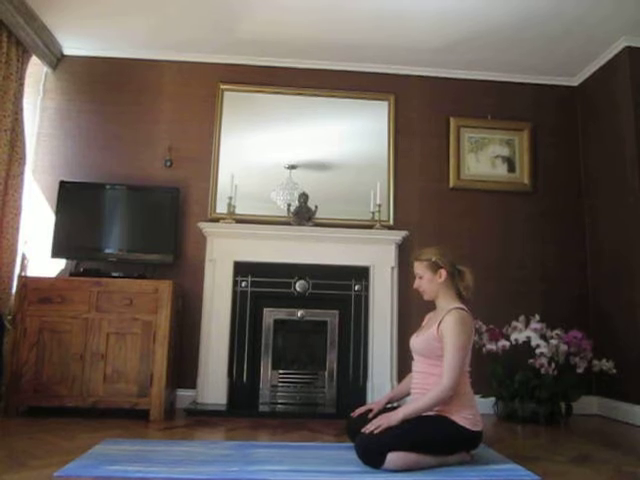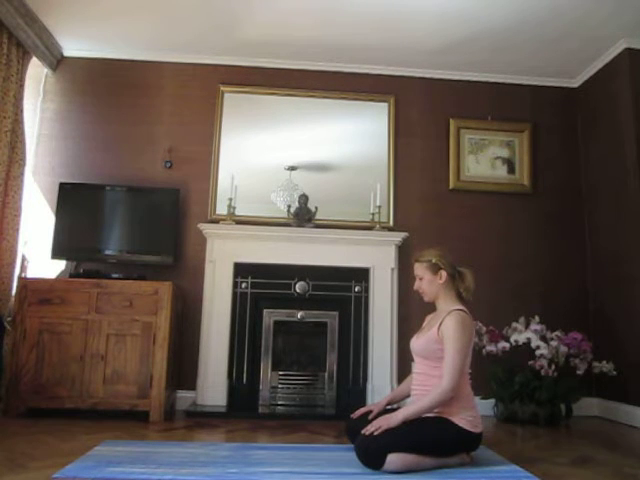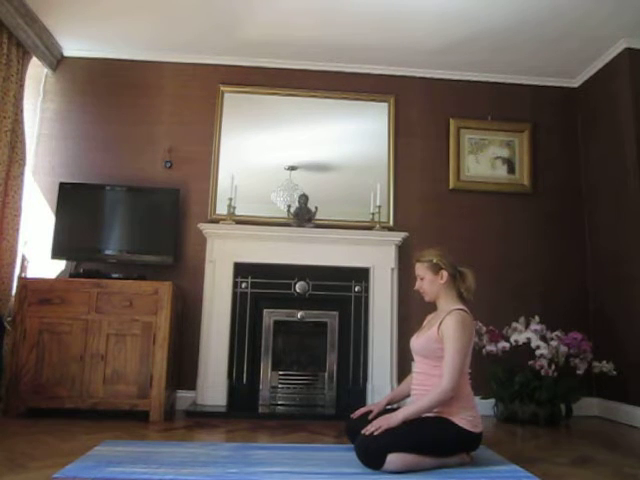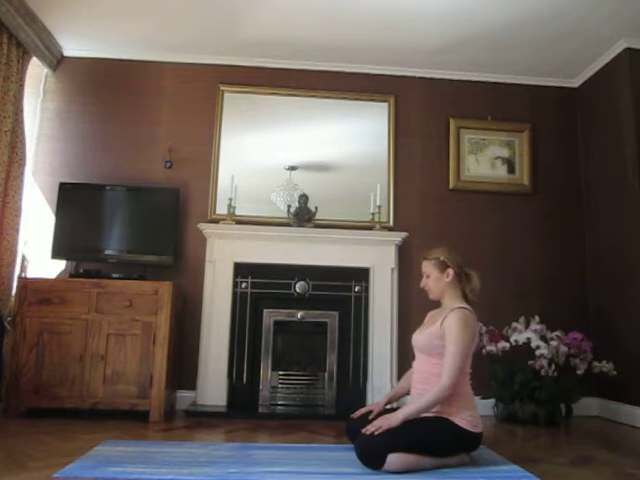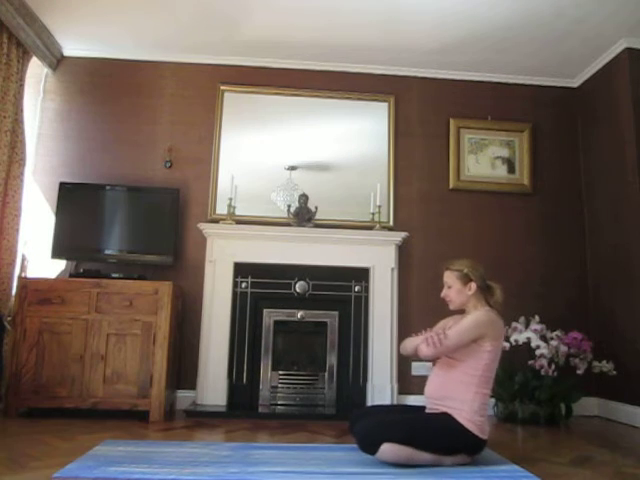
dt=1s
person 1, frame 1
left shoulder: (456, 317)
right shoulder: (431, 317)
left elbow: (448, 386)
left wrist: (399, 414)
right wrist: (385, 400)
left hip: (454, 422)
right hip: (428, 412)
left knee: (368, 448)
right knee: (356, 425)
left ankle: (452, 456)
right ankle: (442, 450)
person 1, frame 2
left shoulder: (456, 319)
right shoulder: (431, 319)
left elbow: (448, 387)
left wrist: (398, 415)
right wrist: (385, 401)
left hip: (454, 424)
right hip: (428, 414)
left knee: (369, 449)
right knee: (356, 426)
left ankle: (452, 457)
right ankle: (442, 451)
person 1, frame 3
left shoulder: (456, 319)
right shoulder: (432, 318)
left elbow: (448, 387)
left wrist: (398, 416)
right wrist: (385, 401)
left hip: (454, 424)
right hip: (428, 414)
left knee: (368, 450)
right knee: (356, 426)
left ankle: (451, 457)
right ankle: (443, 451)
person 1, frame 4
left shoulder: (459, 317)
right shoulder: (433, 316)
left elbow: (446, 385)
right elbow: (418, 370)
left wrist: (399, 416)
right wrist: (385, 401)
left hip: (454, 425)
right hip: (429, 415)
left knee: (368, 450)
right knee: (356, 428)
left ankle: (451, 458)
right ankle: (441, 451)
person 1, frame 5
left shoulder: (485, 319)
right shoulder: (454, 322)
left elbow: (428, 351)
right elbow: (405, 348)
left wrist: (426, 342)
right wrist: (424, 339)
left hip: (463, 427)
right hip: (441, 415)
left knee: (368, 434)
right knee: (360, 419)
left ankle: (447, 457)
right ankle: (445, 450)
